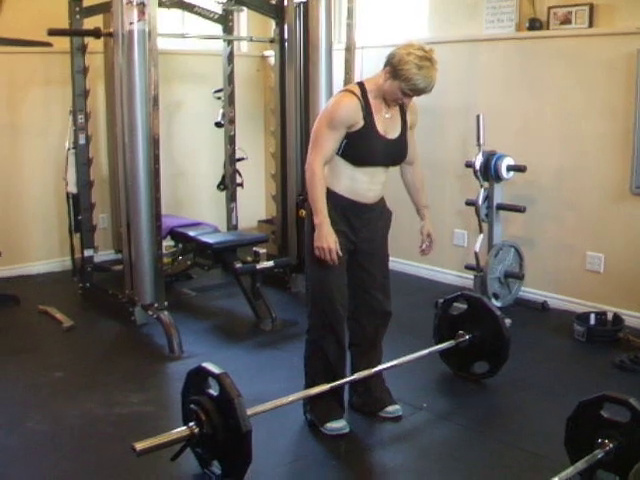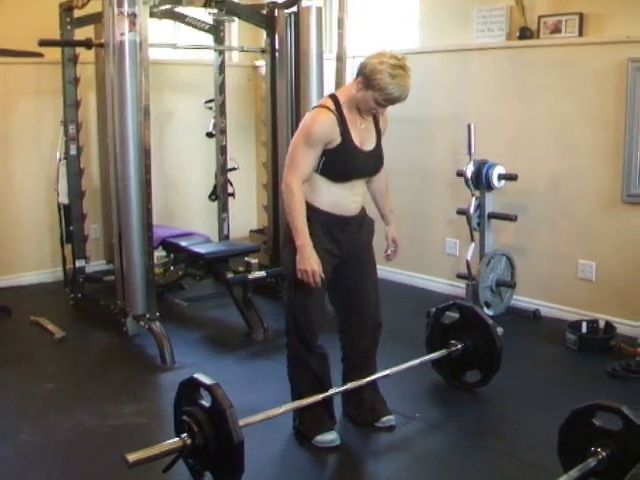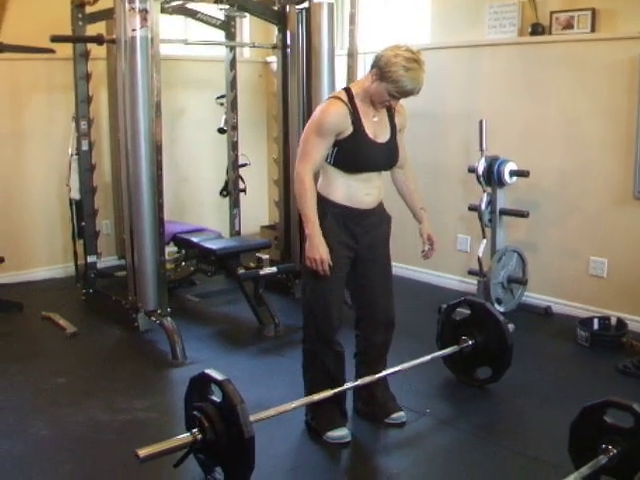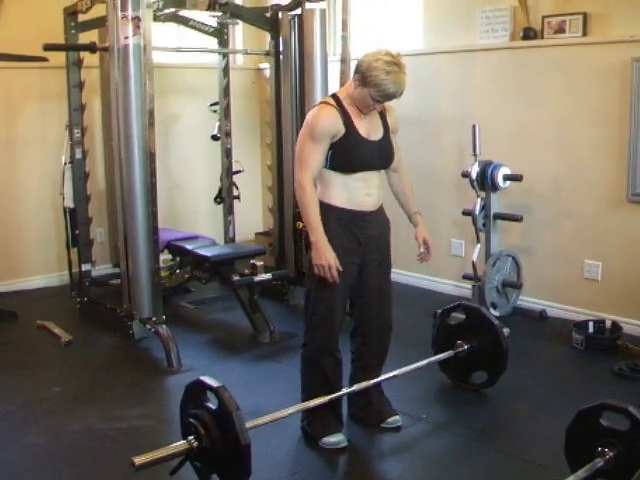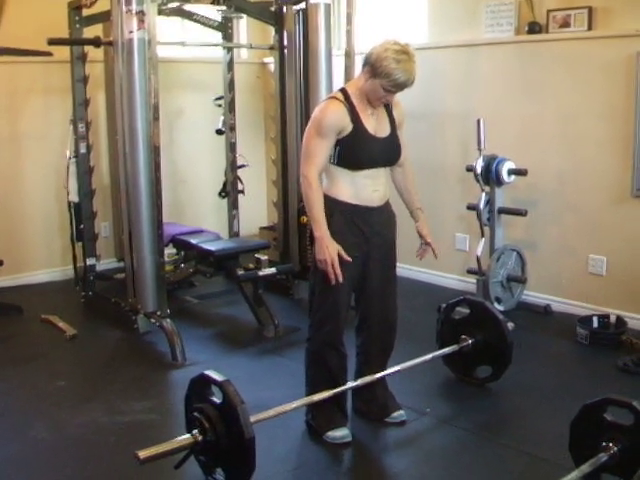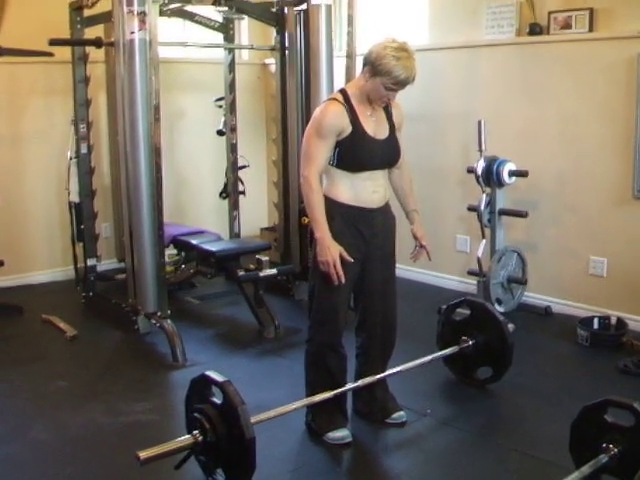
dt=0.7s
person 1, frame 1
left shoulder: (407, 112)
right shoulder: (347, 104)
left elbow: (410, 164)
right elbow: (314, 164)
left wrist: (424, 215)
right wrist: (321, 225)
left hip: (373, 216)
right hip: (334, 214)
left knee: (375, 308)
right knee: (328, 312)
left ankle: (368, 392)
right ankle: (323, 405)
person 1, frame 2
left shoulder: (377, 119)
right shoulder: (323, 120)
right elbow: (292, 183)
left wrist: (389, 221)
right wrist: (304, 247)
left hip: (357, 229)
right hip: (317, 229)
left knee: (365, 320)
right knee: (307, 326)
left ankle: (364, 404)
right ankle: (313, 417)
person 1, frame 3
left shoulder: (396, 114)
right shoulder: (335, 111)
left elbow: (401, 168)
right elbow: (304, 172)
left wrist: (421, 218)
right wrist: (313, 235)
left hip: (374, 223)
right hip: (333, 222)
left knee: (379, 316)
right knee: (324, 321)
left ankle: (373, 398)
right ankle: (324, 413)
person 1, frame 4
left shoulder: (387, 116)
right shoulder: (325, 116)
left elbow: (397, 171)
right elbow: (303, 180)
left wrist: (417, 222)
right wrist: (318, 241)
left hip: (375, 226)
right hip: (335, 227)
left knee: (377, 321)
right knee: (325, 327)
left ankle: (368, 402)
right ankle: (320, 418)
person 1, frame 5
left shoulder: (394, 111)
right shoulder: (333, 111)
right elbow: (309, 175)
left wrist: (419, 217)
right wrist: (321, 236)
left hip: (381, 221)
right hip: (340, 222)
left knee: (382, 316)
right knee: (330, 321)
left ankle: (372, 396)
right ankle: (324, 411)
person 1, frame 6
left shoulder: (393, 112)
right shoulder: (333, 112)
right elbow: (310, 176)
left wrist: (414, 220)
right wrist: (323, 237)
left hip: (380, 223)
right hip: (340, 224)
left knee: (381, 317)
right knee: (329, 322)
left ankle: (372, 397)
right ankle: (325, 412)
